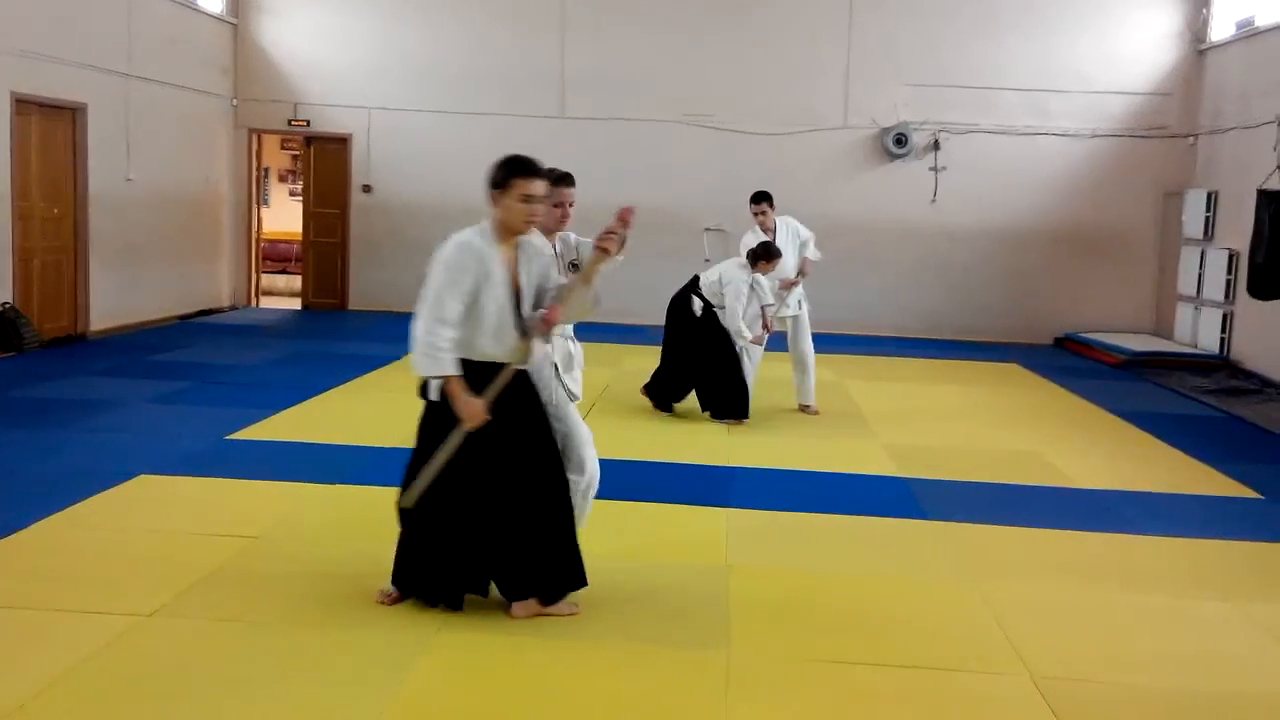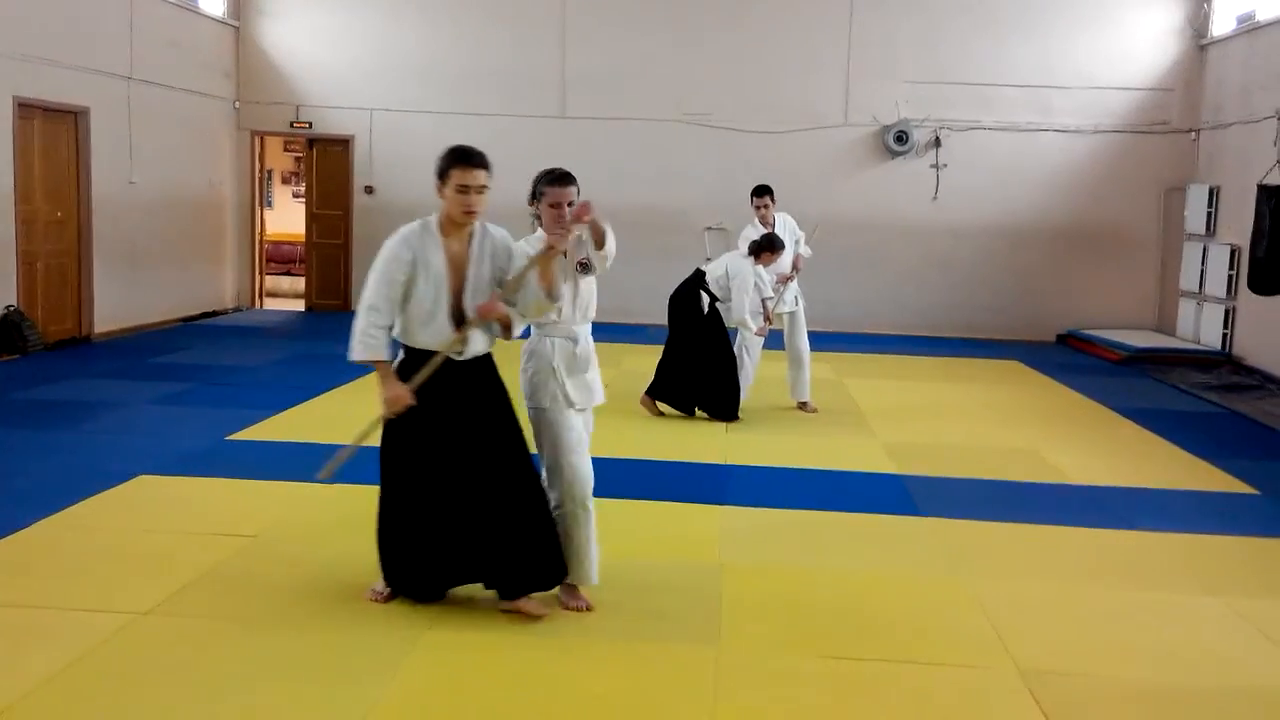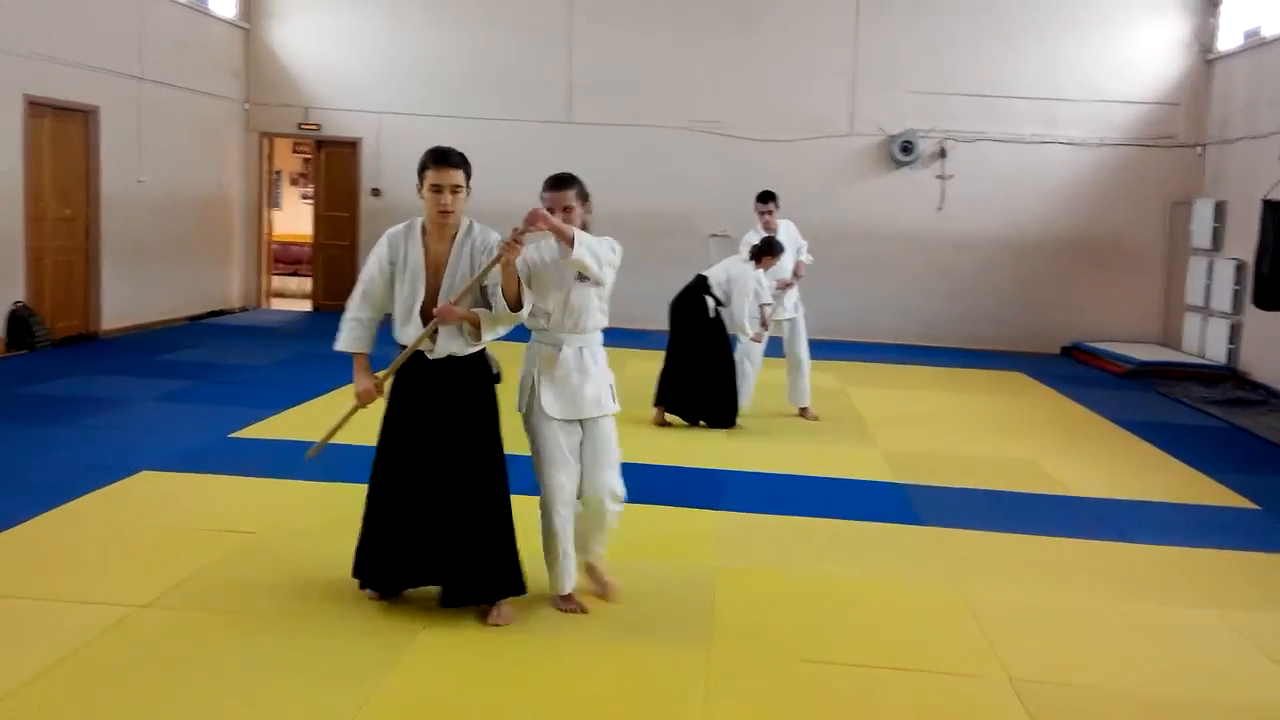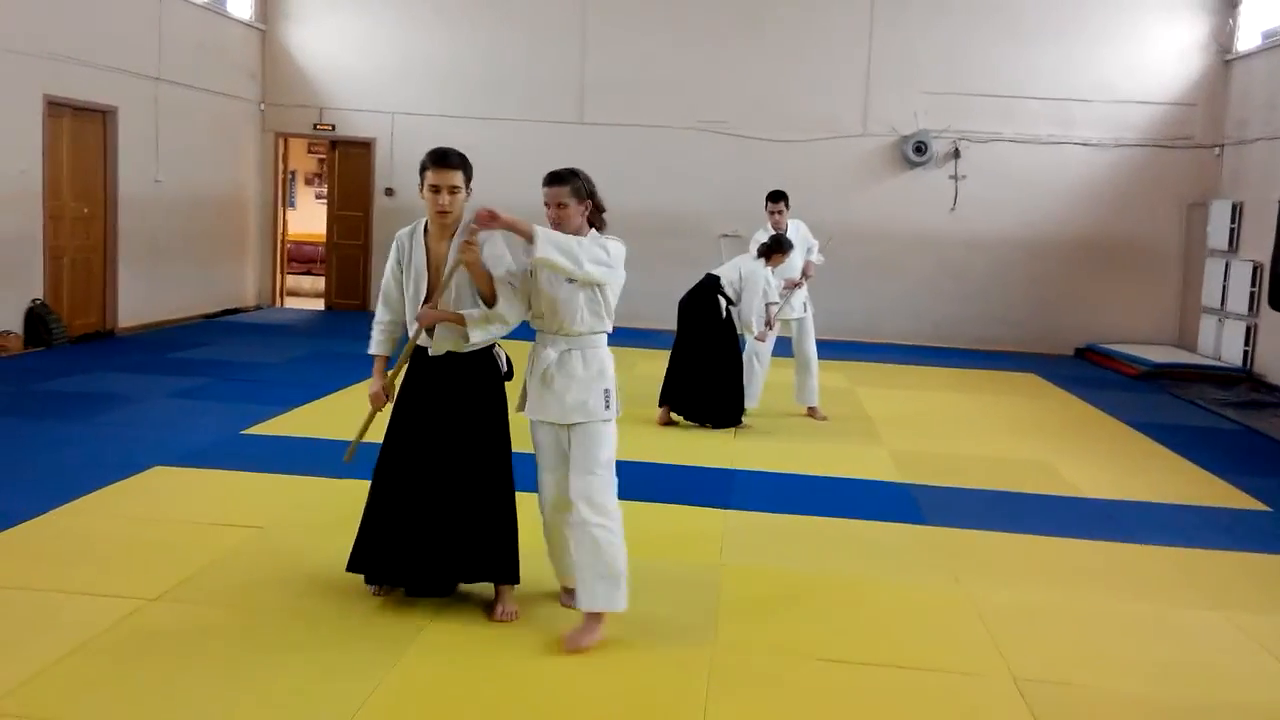
dt=0.2s
person 1, frame 1
left shoulder: (533, 251)
right shoulder: (463, 250)
right elbow: (435, 327)
right wrist: (458, 395)
left hip: (512, 385)
right hip: (461, 383)
left knee: (536, 484)
right knee: (439, 492)
left ankle: (531, 592)
right ankle: (409, 578)
person 1, frame 2
left shoulder: (498, 244)
right shoulder: (408, 242)
left elbow: (536, 306)
right elbow: (374, 313)
left wrist: (547, 263)
right wrist: (387, 381)
left hip: (476, 378)
right hip: (420, 375)
left knee: (508, 477)
right knee: (406, 484)
left ankle: (516, 584)
right ankle: (400, 575)
person 1, frame 3
left shoulder: (485, 242)
right shoulder: (396, 241)
left elbow: (511, 313)
right elbow: (363, 307)
left wrist: (508, 268)
right wrist: (362, 371)
left hip: (467, 378)
right hip: (414, 375)
left knee: (479, 483)
right knee: (398, 479)
left ankle: (497, 591)
right ankle: (388, 574)
person 1, frame 4
left shoulder: (485, 241)
right shoulder: (405, 242)
left elbow: (500, 310)
right elbow: (389, 312)
left wrist: (475, 264)
right wrist: (379, 373)
left hip: (477, 373)
right hip: (424, 370)
left knee: (486, 479)
right knee: (402, 471)
left ankle: (503, 585)
right ankle: (392, 568)
person 2, frame 1
left shoulder: (567, 244)
left elbow: (593, 256)
left hip: (559, 357)
right hip: (541, 361)
left knee: (572, 463)
right knee: (582, 468)
person 2, frame 2
left shoulder: (582, 244)
right shoulder: (528, 250)
left elbow: (602, 252)
left wrist: (595, 225)
left hip: (581, 362)
right hip: (547, 364)
left knee: (565, 476)
right knee: (574, 479)
right ankle: (571, 578)
person 2, frame 3
left shoulder: (606, 249)
right shoulder: (534, 253)
left elbow: (590, 256)
left wrist: (560, 230)
left hip: (591, 372)
right hip: (546, 373)
left knee: (603, 489)
right knee: (557, 489)
left ankle: (588, 558)
right ankle: (562, 585)
person 2, frame 4
left shoulder: (609, 252)
right shoulder: (534, 260)
left elbow: (569, 255)
right elbow: (506, 309)
left wrist: (513, 225)
left hip: (590, 377)
right hip: (544, 375)
left knee: (592, 496)
right knee: (554, 496)
left ankle: (597, 611)
right ankle: (571, 580)
person 3, frame 1
left shoulder: (789, 224)
right shoulder: (749, 241)
left elbow: (807, 240)
left wrist: (807, 259)
right wrist: (778, 285)
left hip: (794, 297)
left knee: (804, 351)
left ankle: (805, 400)
person 3, frame 2
left shoulder: (786, 220)
right shoulder: (748, 235)
left elbow: (799, 238)
left wrist: (800, 255)
right wrist: (775, 279)
left hip: (789, 294)
left knee: (799, 348)
right knee: (747, 347)
left ankle: (802, 398)
person 3, frame 3
left shoulder: (789, 228)
right shoulder: (750, 240)
left elbow: (801, 246)
left wrist: (801, 262)
right wrist: (774, 285)
left hip: (789, 300)
left knee: (799, 354)
right knee: (748, 353)
left ankle: (803, 405)
right ankle: (736, 404)
person 3, frame 4
left shoulder: (799, 228)
right shoulder: (760, 239)
left elbow: (813, 246)
left wrist: (811, 262)
right wrist: (783, 284)
left hip: (798, 300)
left knee: (807, 354)
right knee: (756, 352)
left ankle: (811, 404)
right ankle: (743, 403)
person 4, frame 1
left shoulder: (744, 265)
right shoulder: (738, 279)
left elbow: (758, 281)
right elbow: (733, 320)
left wrist: (765, 312)
right wrist: (751, 338)
left hip: (687, 306)
right hip: (690, 309)
left knee: (682, 354)
right knee: (721, 356)
left ankle: (654, 392)
right ankle: (725, 411)
person 4, frame 2
left shoulder: (744, 258)
right shoulder: (744, 271)
left elbow: (757, 274)
right elbow: (739, 312)
left wrist: (765, 305)
right wrist: (754, 329)
left hip: (684, 298)
right hip: (694, 303)
left knee: (681, 351)
right knee: (716, 355)
left ankle: (652, 397)
right ankle: (720, 409)
person 4, frame 3
left shoulder: (743, 262)
right shoulder: (746, 275)
left elbow: (758, 278)
right elbow: (739, 313)
left wrist: (764, 310)
right wrist: (751, 334)
left hip: (685, 302)
right hip: (699, 308)
left knee: (681, 357)
right knee: (715, 362)
left ankle: (661, 411)
right ankle: (719, 417)
person 4, frame 4
left shoulder: (752, 259)
right shoulder: (757, 273)
right elbow: (747, 311)
left wrist: (770, 308)
right wrist: (755, 333)
left hip: (694, 301)
right hip: (710, 307)
left knee: (686, 356)
right knee: (724, 361)
left ankle: (666, 410)
right ankle: (725, 416)
